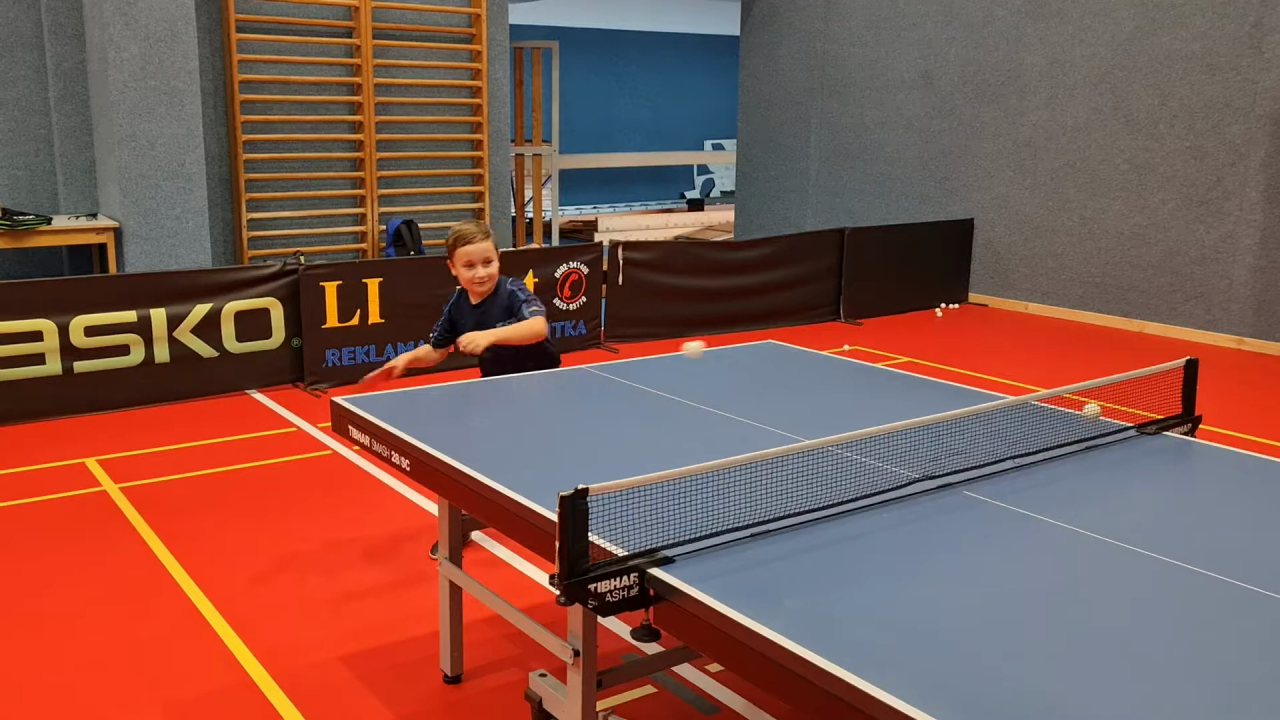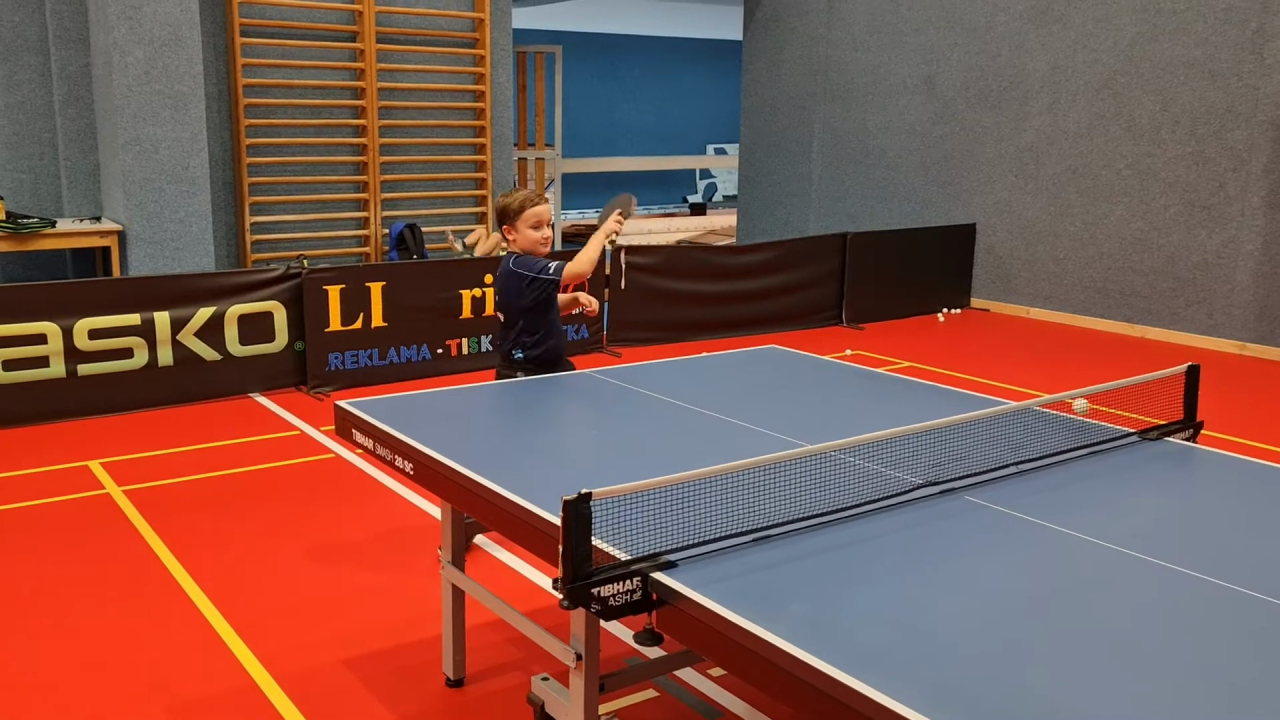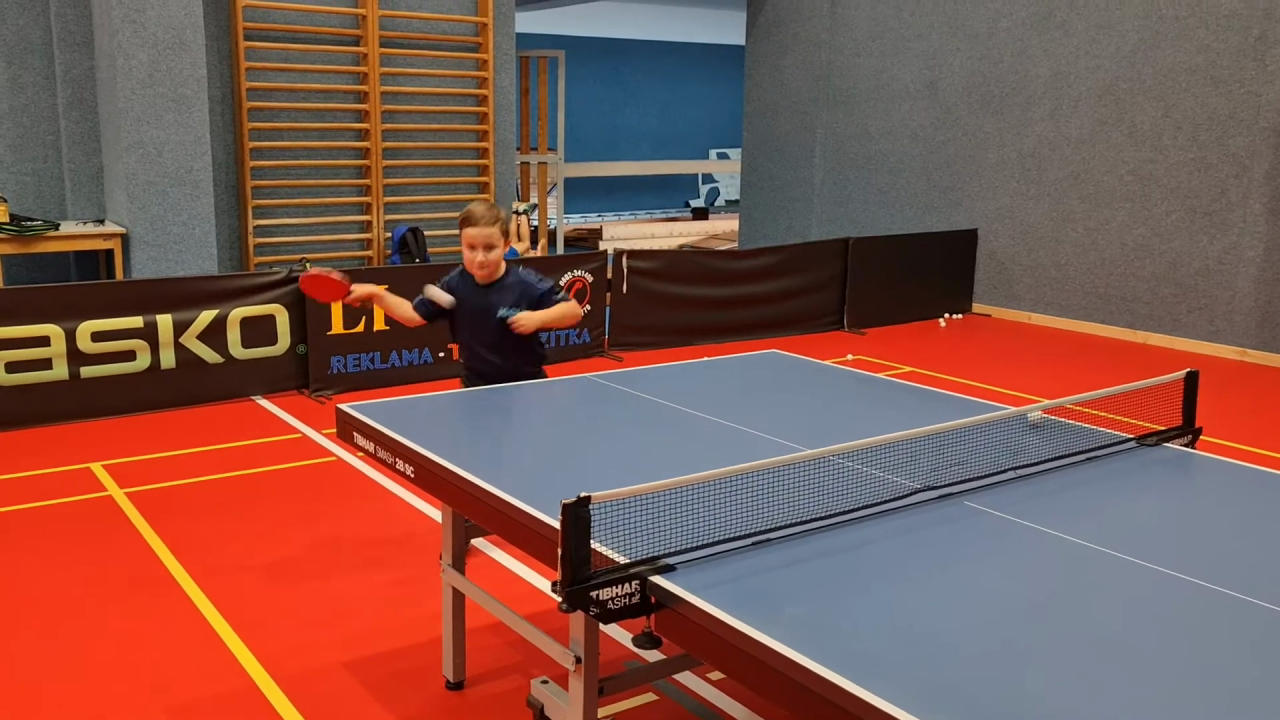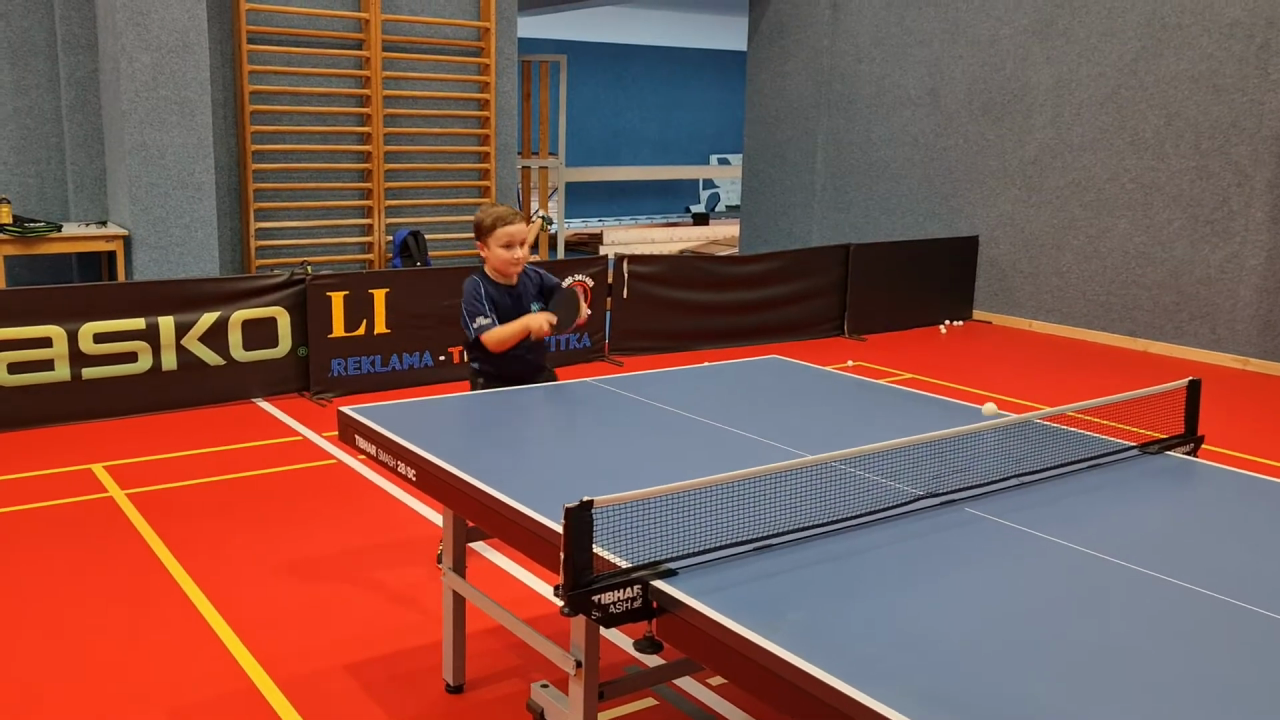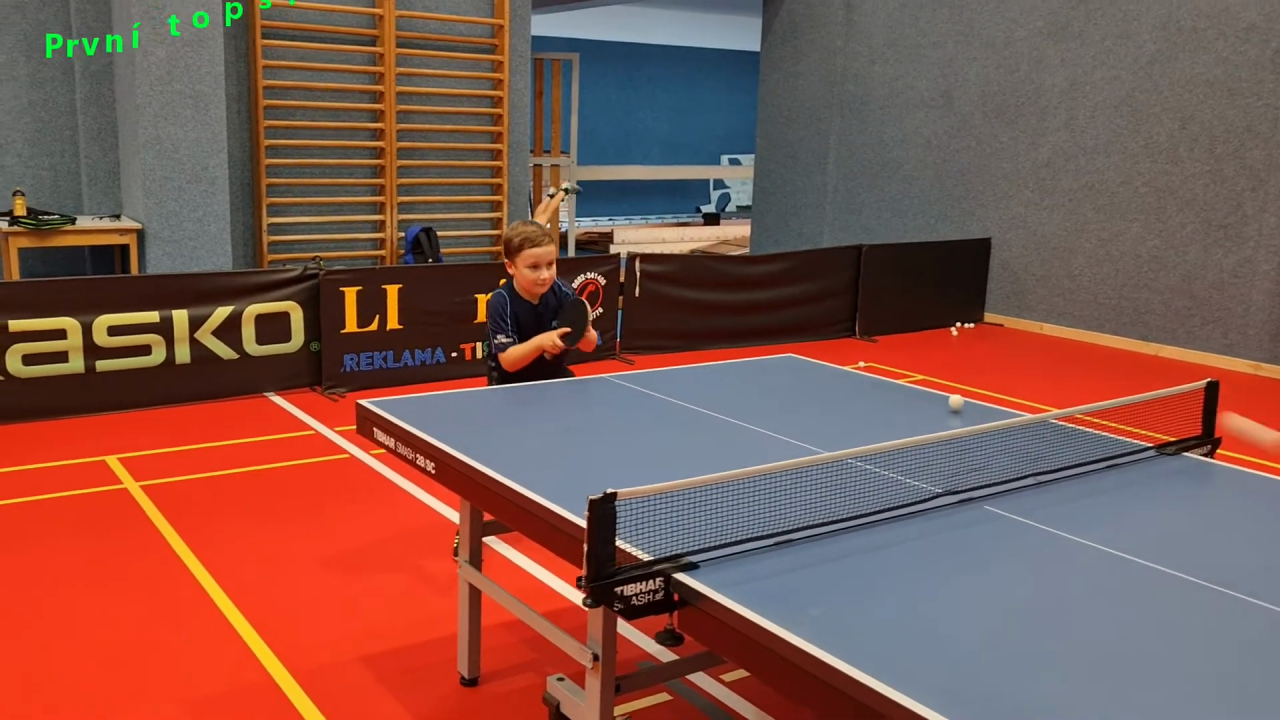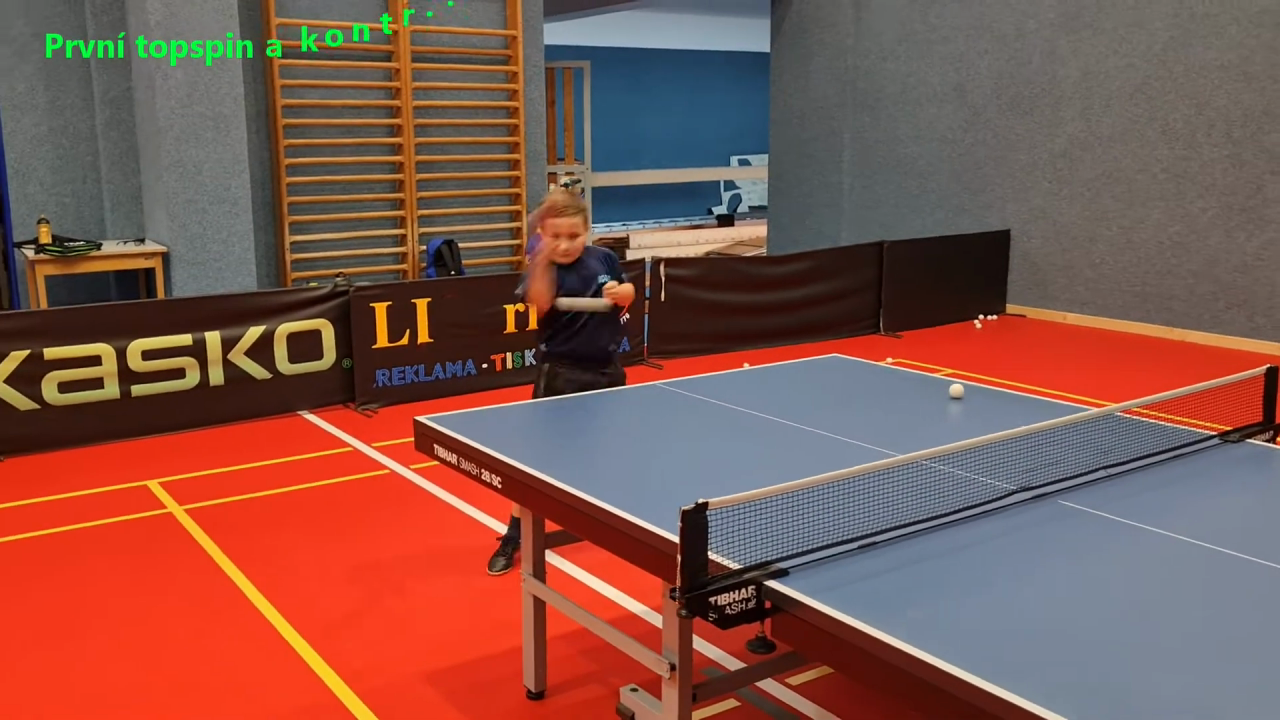
dt=0.7s
person 1, frame 1
left shoulder: (513, 291)
right shoulder: (456, 302)
left elbow: (539, 326)
right elbow: (436, 349)
left wrist: (490, 334)
right wrist: (407, 358)
right ankle: (460, 525)
person 1, frame 2
left shoulder: (532, 264)
right shoulder: (518, 268)
right elbow: (578, 270)
left wrist: (576, 298)
right wrist: (603, 231)
left hip: (555, 369)
right hip: (522, 377)
person 1, frame 3
left shoulder: (527, 282)
right shoulder: (456, 283)
left elbow: (573, 311)
right elbow: (414, 315)
left wrist: (539, 317)
right wrist: (376, 293)
right hip: (478, 386)
person 1, frame 4
left shoulder: (535, 276)
right shoulder: (475, 288)
right elbow: (493, 341)
left wrist: (578, 311)
right wrist: (529, 323)
left hip: (539, 379)
right hip: (494, 386)
person 1, frame 5
left shoulder: (562, 294)
right shoulder: (501, 302)
left elbow: (589, 343)
right elbow: (509, 361)
left wrist: (587, 335)
right wrist: (540, 342)
left hip: (552, 381)
right hip: (510, 386)
person 1, frame 6
left shoulder: (604, 259)
right shoulder: (541, 266)
left elbow: (626, 292)
right elbow: (539, 307)
left wrist: (624, 295)
right wrist: (540, 261)
left hip: (604, 372)
right hip: (559, 373)
right ankle: (513, 537)
